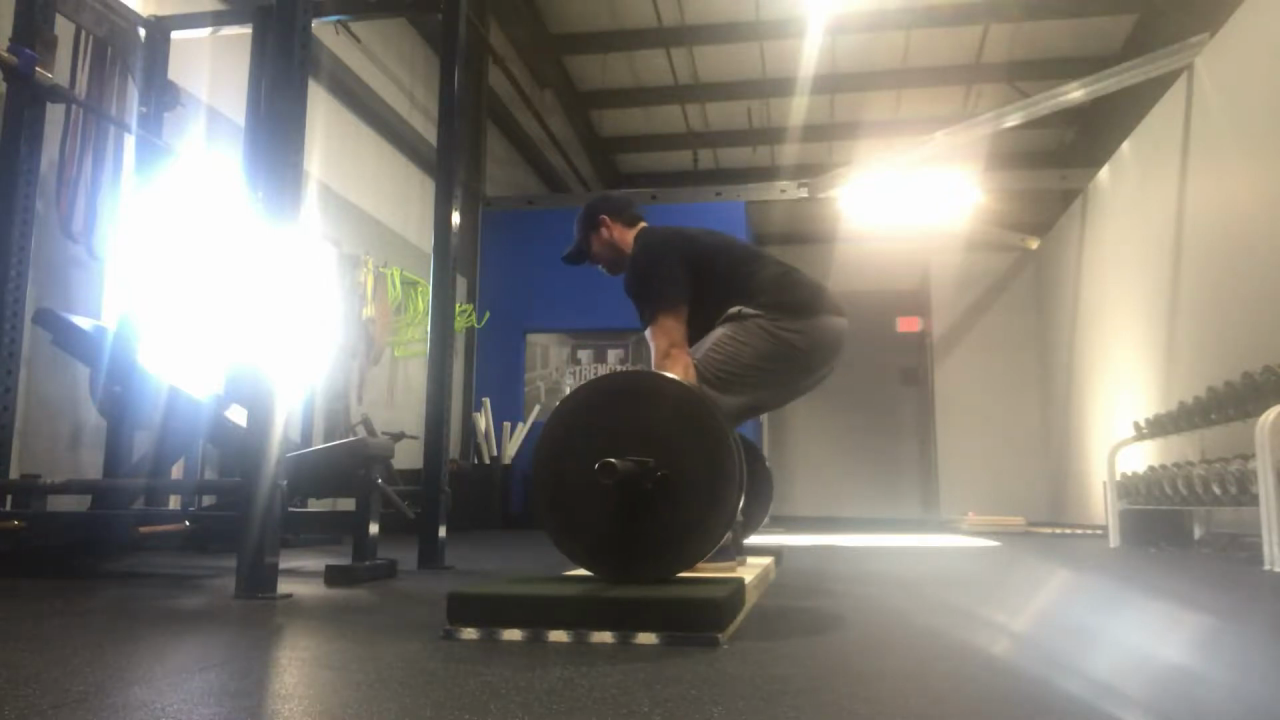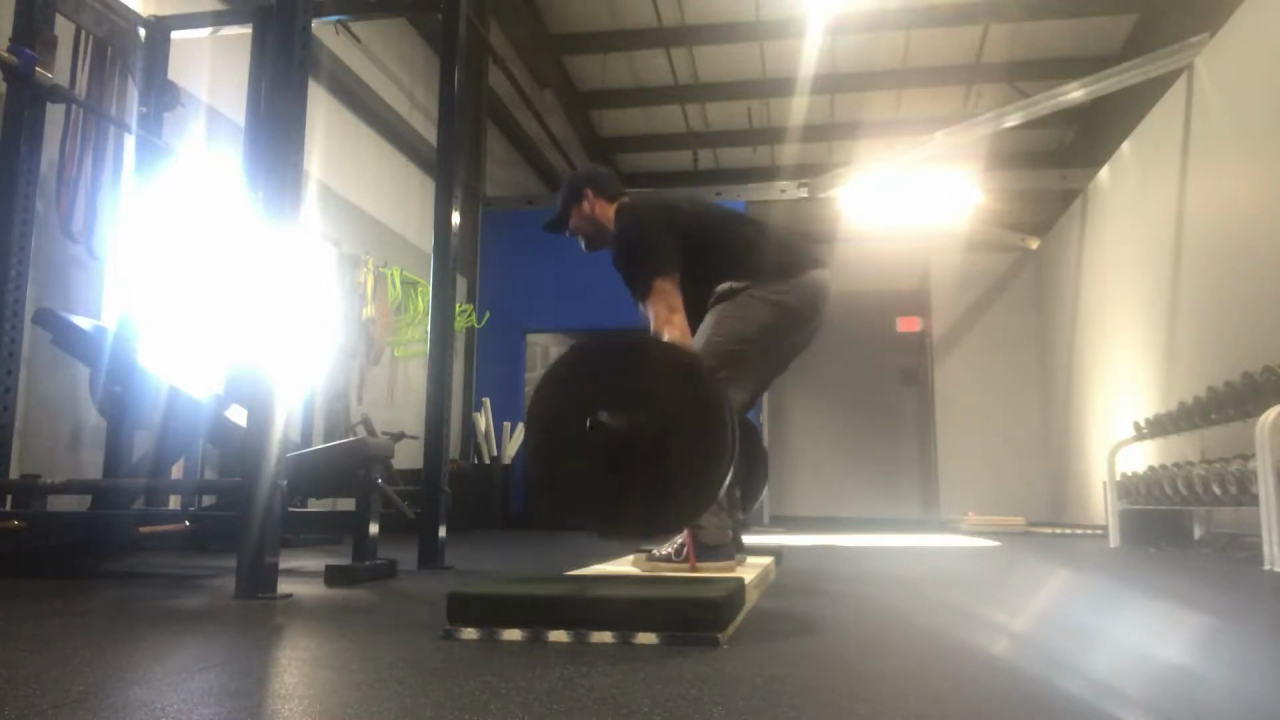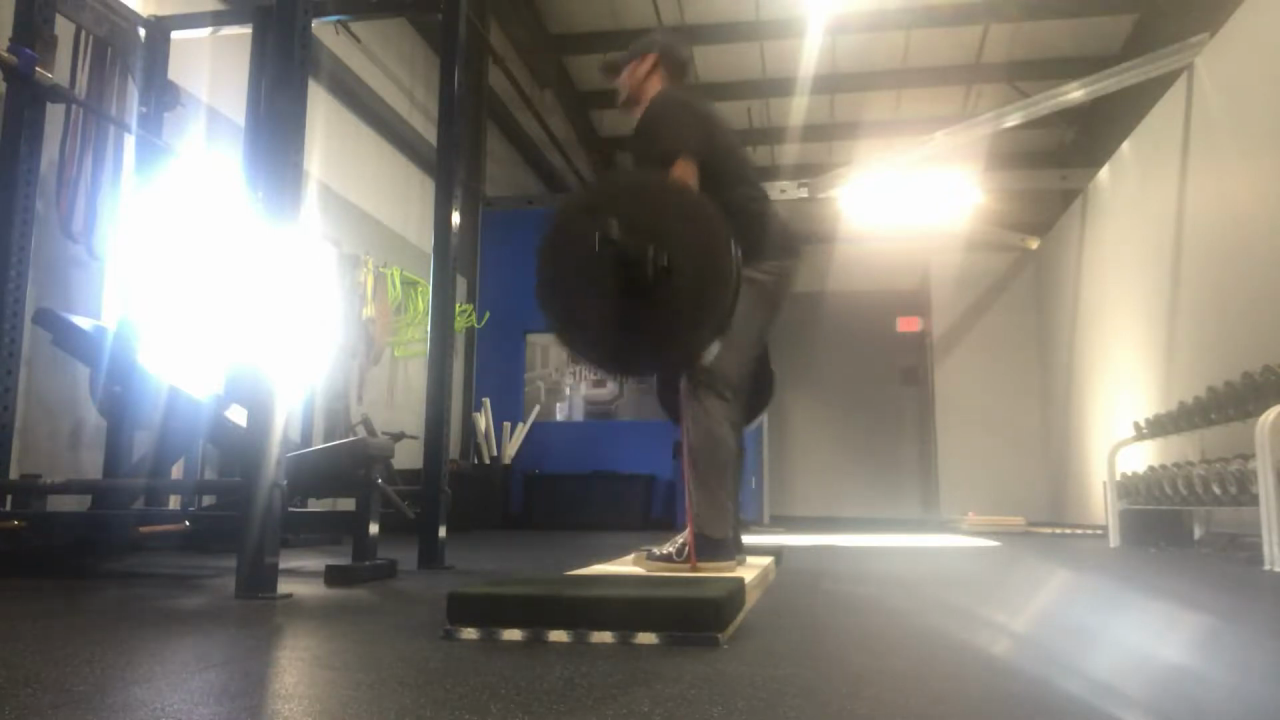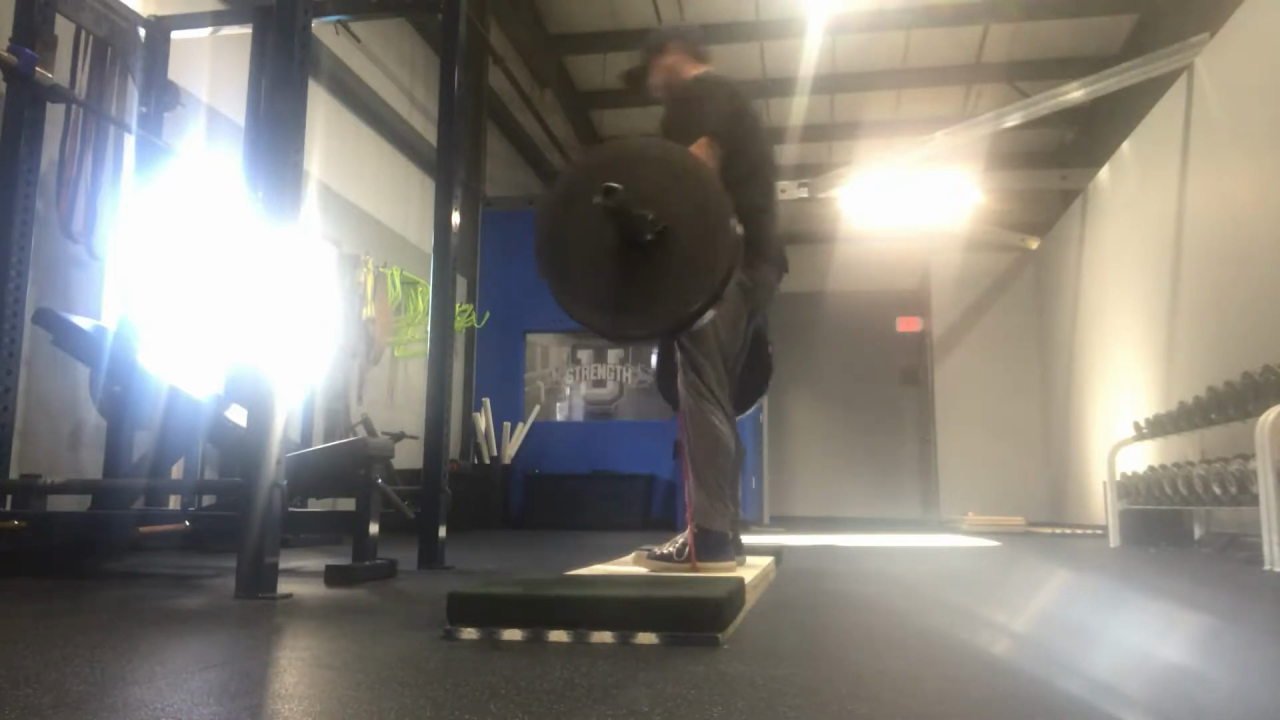
dt=0.4s
person 1, frame 1
left shoulder: (649, 255)
right shoulder: (670, 248)
left elbow: (671, 355)
right elbow: (682, 352)
left hip: (790, 322)
right hip: (818, 326)
person 1, frame 2
left shoulder: (635, 228)
right shoulder: (651, 222)
left elbow: (668, 316)
right elbow: (678, 313)
left hip: (777, 283)
right hip: (800, 281)
left ankle: (707, 542)
right ankle: (721, 535)
person 1, frame 3
left shoulder: (663, 114)
right shoulder: (686, 117)
left hip: (742, 257)
right hip: (760, 256)
left knee: (706, 392)
right knee: (714, 399)
left ankle: (709, 541)
right ankle: (720, 536)
person 1, frame 4
left shoulder: (697, 93)
right shoulder: (726, 101)
right hip: (750, 260)
left knee: (702, 397)
right knee: (712, 398)
left ankle: (708, 540)
right ankle: (719, 535)
